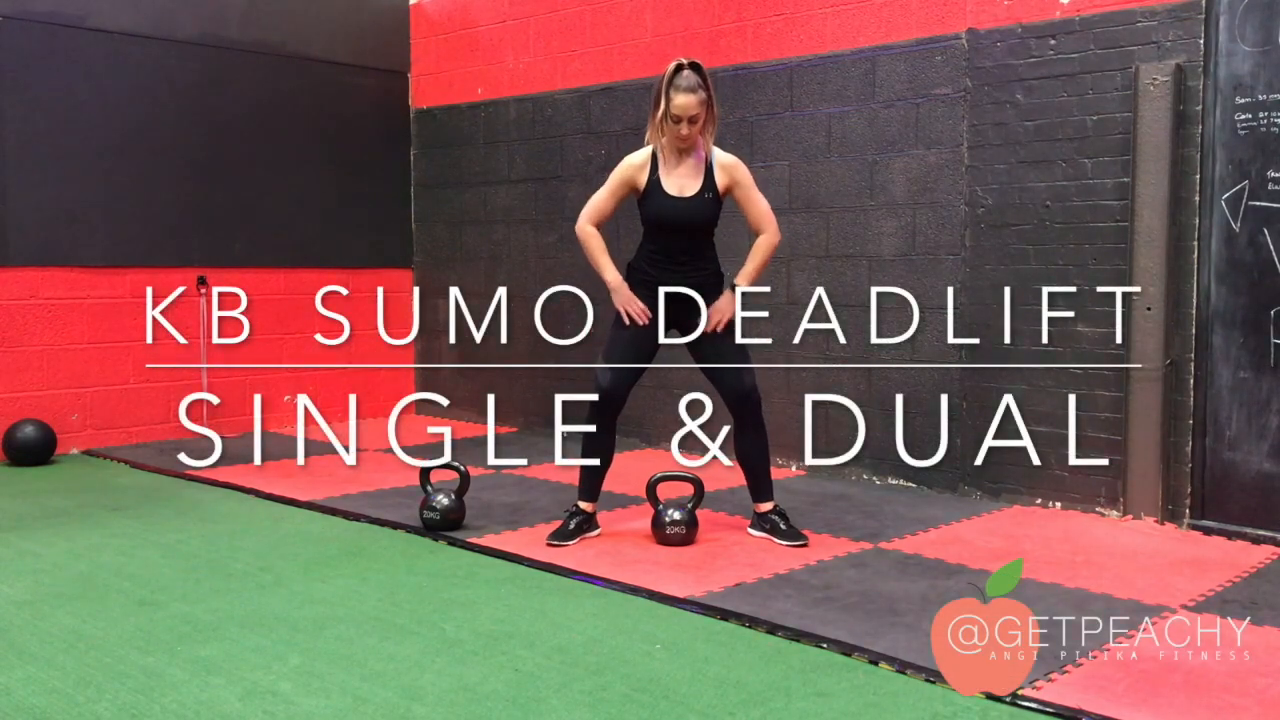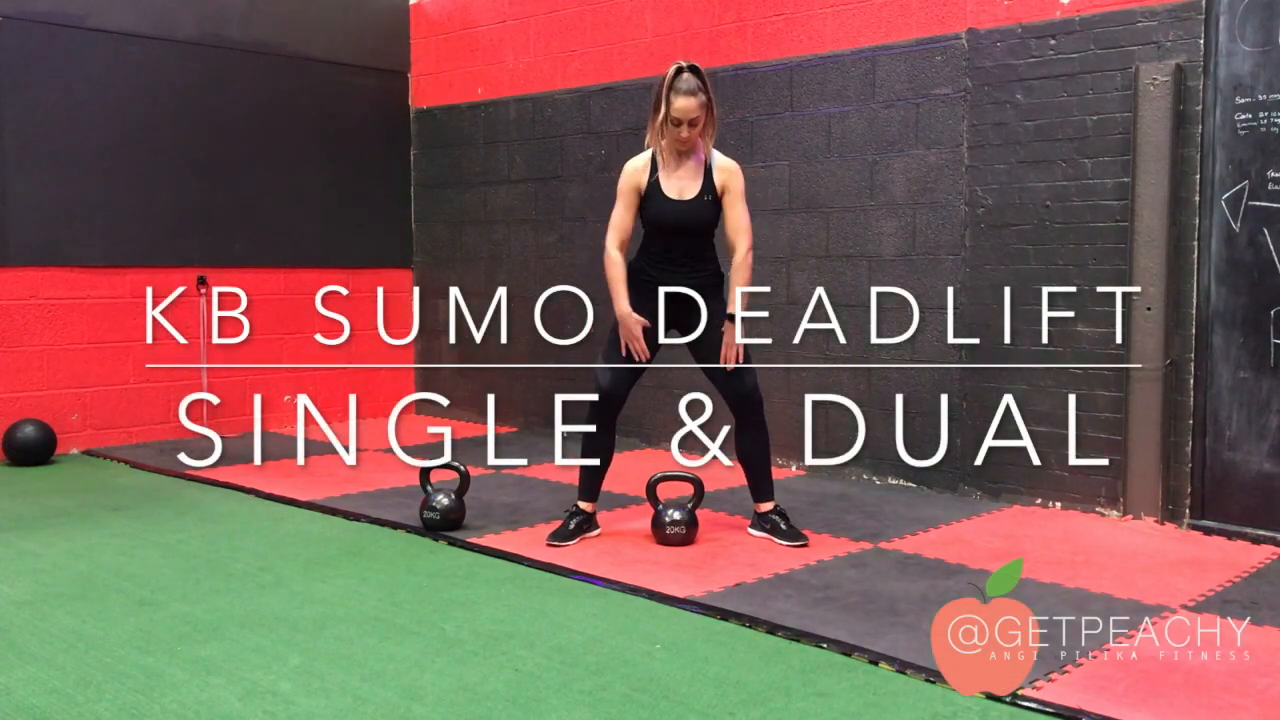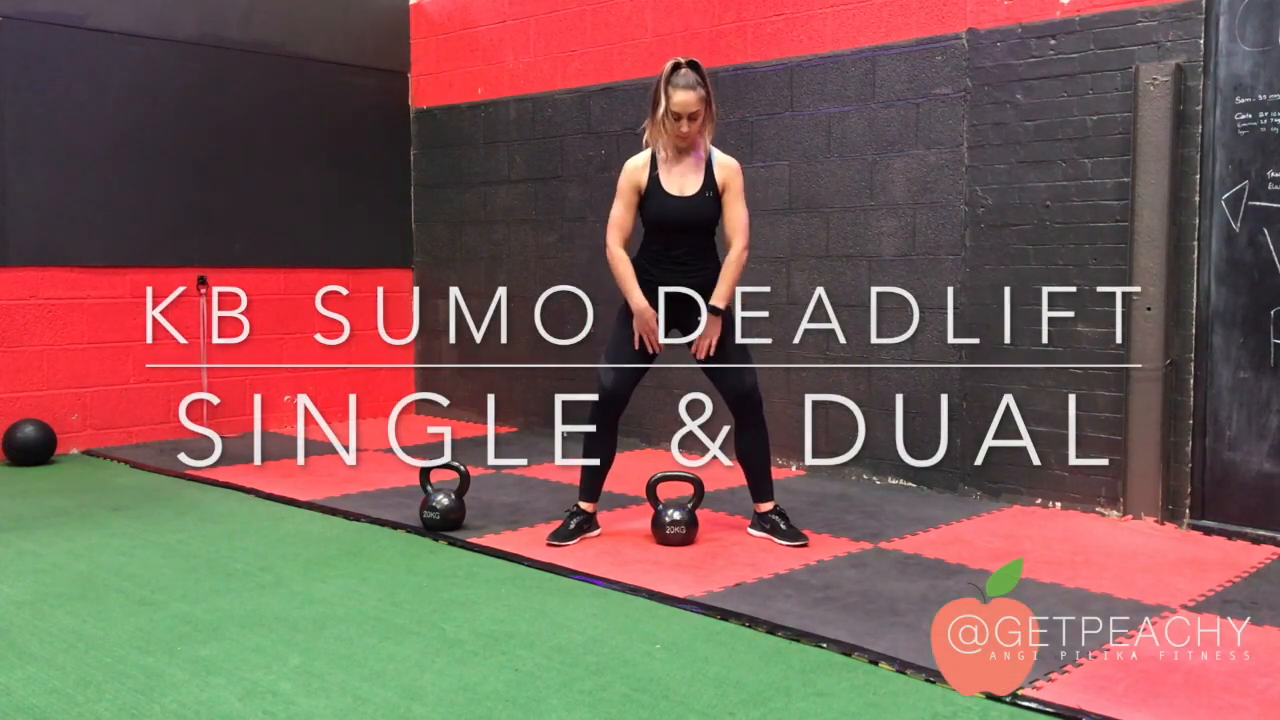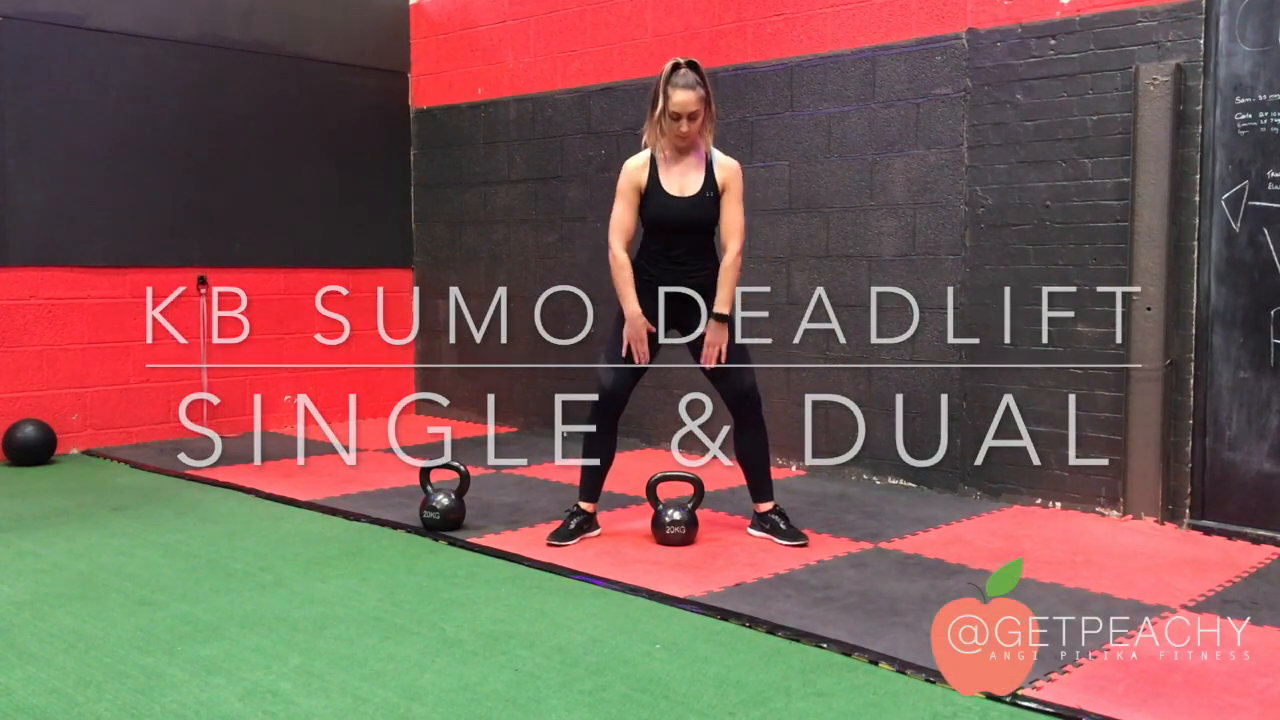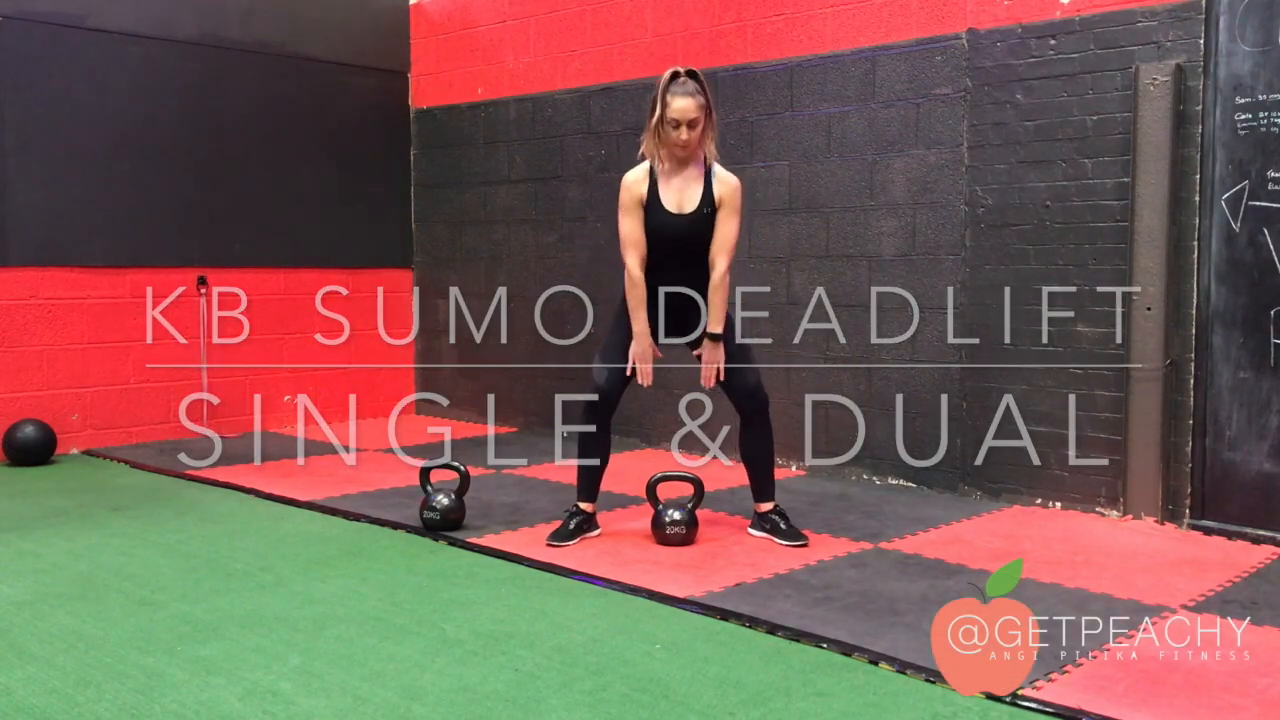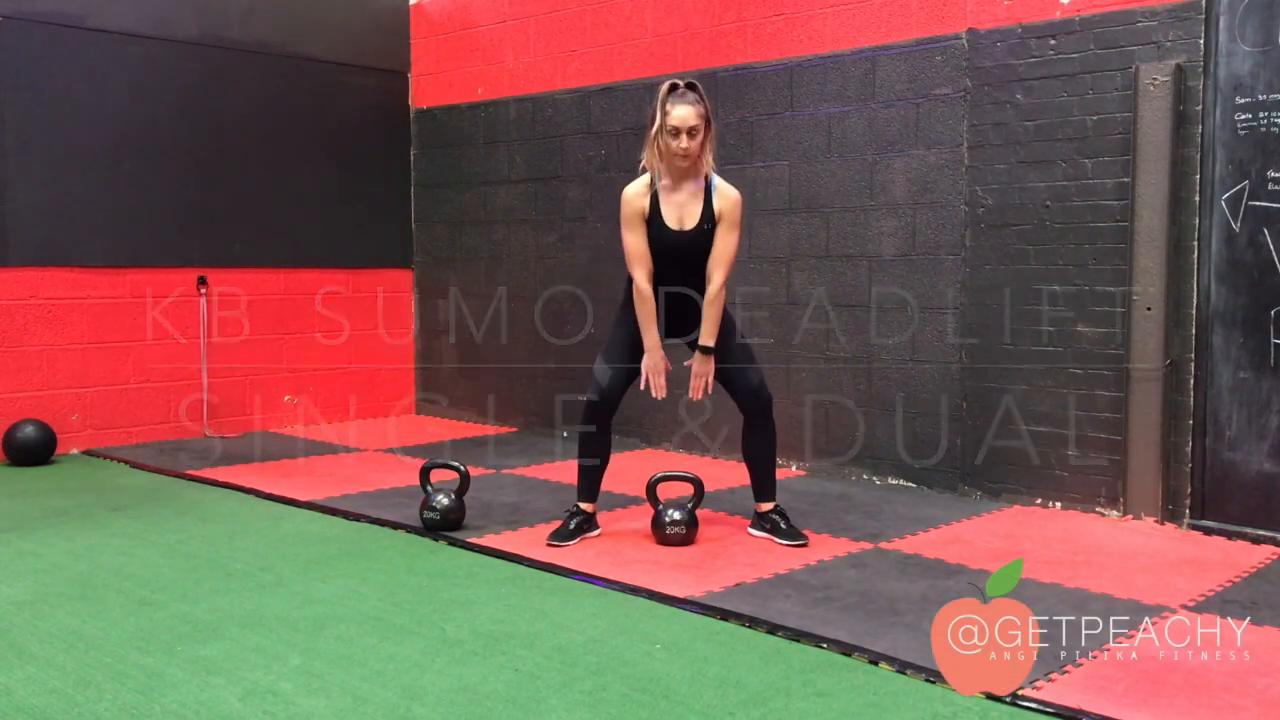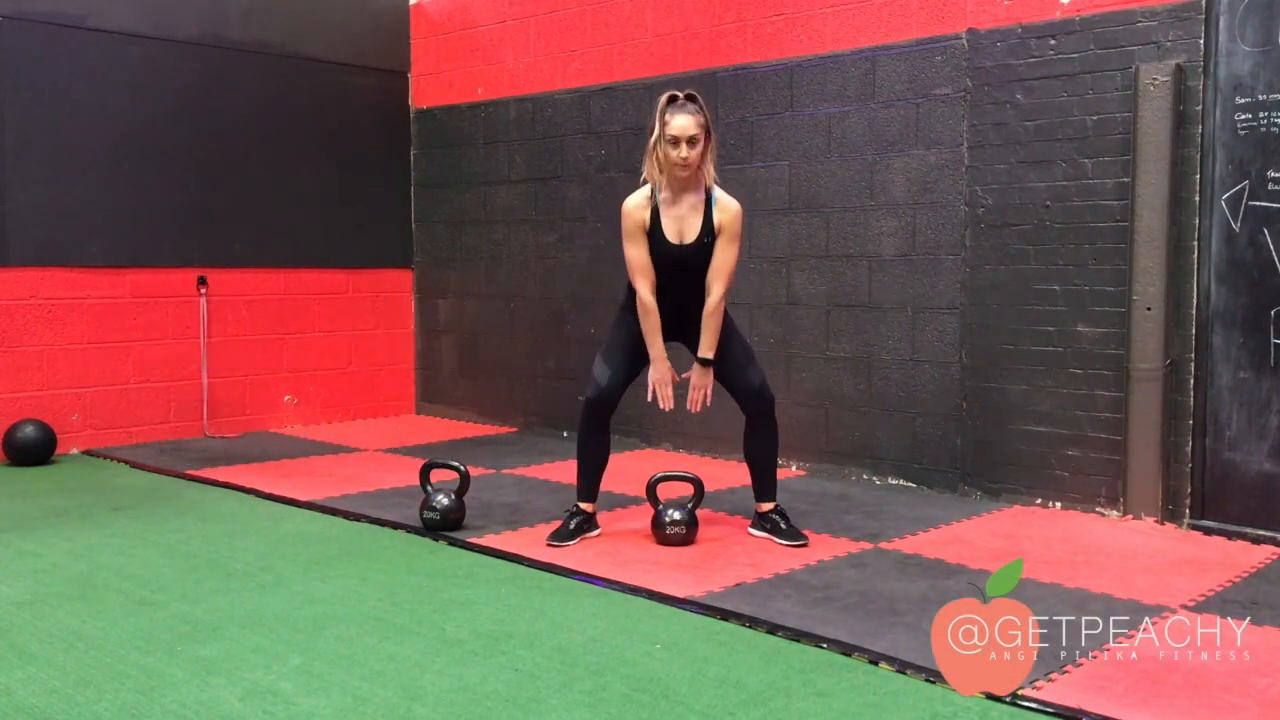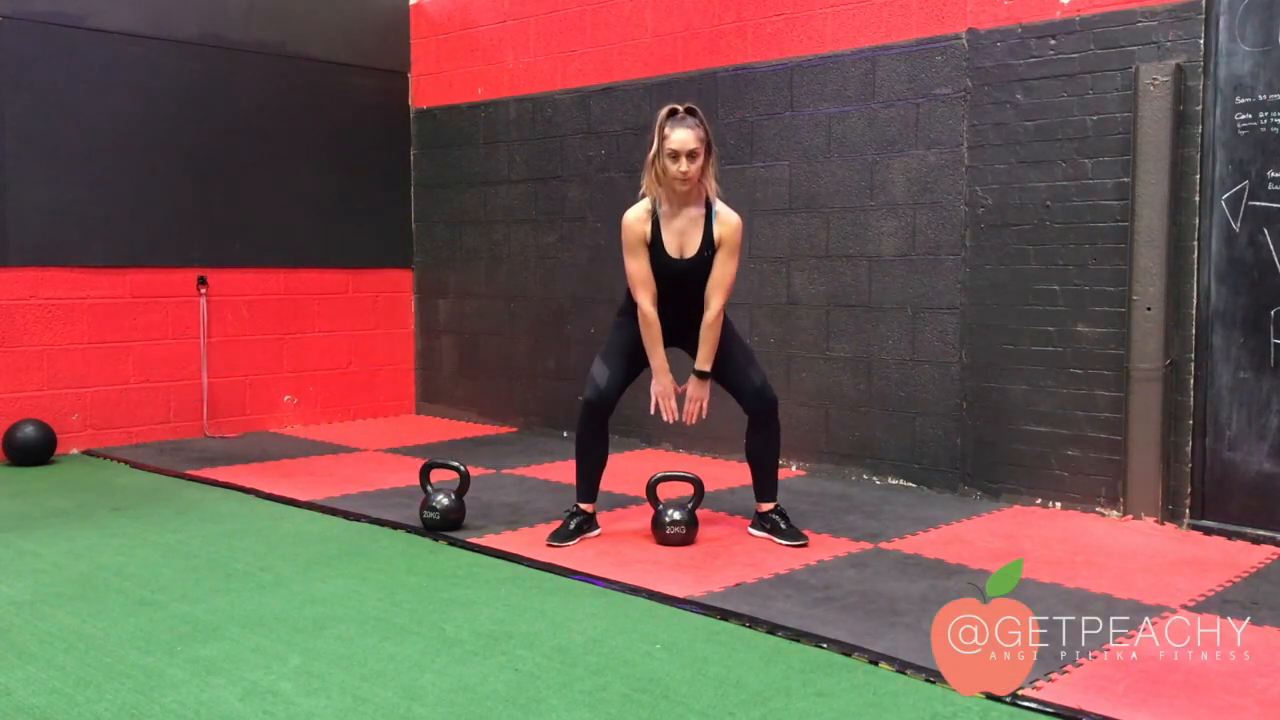
dt=0.2s
person 1, frame 1
left shoulder: (727, 167)
right shoulder: (637, 165)
left elbow: (768, 233)
right elbow: (587, 225)
left wrist: (735, 291)
right wrist: (616, 285)
left hip: (705, 298)
right hip: (645, 296)
left knee: (745, 398)
right knee: (606, 396)
left ankle: (766, 512)
right ankle: (584, 512)
person 1, frame 2
left shoulder: (725, 171)
right shoulder: (638, 170)
left elbow: (742, 249)
right elbow: (615, 247)
left wrist: (732, 319)
right wrist: (624, 312)
left hip: (705, 298)
right hip: (646, 298)
left knee: (747, 398)
right knee: (606, 396)
left ankle: (766, 512)
right ankle: (584, 512)
person 1, frame 3
left shoulder: (725, 168)
right shoulder: (638, 168)
left elbow: (738, 245)
right elbow: (615, 244)
left wrist: (717, 311)
right wrist: (638, 306)
left hip: (705, 298)
right hip: (648, 297)
left knee: (747, 400)
right knee: (608, 398)
left ankle: (766, 512)
right ankle: (584, 512)
person 1, frame 4
left shoulder: (726, 170)
right shoulder: (636, 168)
left elbow: (732, 250)
right elbow: (618, 247)
left wrist: (720, 318)
right wrist: (632, 313)
left hip: (703, 300)
right hip: (646, 298)
left knee: (746, 399)
right knee: (607, 397)
left ankle: (766, 513)
right ankle: (584, 513)
person 1, frame 5
left shoulder: (725, 184)
right shoulder: (636, 181)
left elbow: (720, 267)
right elbow: (634, 265)
left wrist: (714, 337)
right wrist: (640, 336)
left hip: (702, 306)
right hip: (647, 303)
left knee: (753, 399)
right knee: (599, 397)
left ankle: (766, 513)
right ankle: (583, 513)
person 1, frame 6
left shoulder: (726, 198)
right shoulder: (636, 195)
left elbow: (716, 281)
right elbow: (641, 280)
left wrist: (706, 350)
right wrist: (652, 349)
left hip: (702, 311)
right hip: (646, 310)
left knee: (757, 399)
right knee: (599, 399)
left ankle: (767, 513)
right ankle: (583, 513)
person 1, frame 7
left shoulder: (727, 210)
right shoulder: (636, 207)
left elbow: (715, 293)
right elbow: (645, 293)
left wrist: (705, 362)
right wrist: (658, 361)
left hip: (702, 316)
right hip: (645, 316)
left knee: (760, 400)
right knee: (597, 399)
left ankle: (767, 512)
right ankle: (583, 512)
person 1, frame 8
left shoulder: (727, 223)
right shoulder: (637, 219)
left elbow: (714, 306)
right elbow: (646, 304)
left wrist: (702, 375)
right wrist: (661, 373)
left hip: (700, 323)
right hip: (642, 323)
left knee: (762, 401)
right knee: (595, 401)
left ankle: (767, 513)
right ankle: (583, 513)
